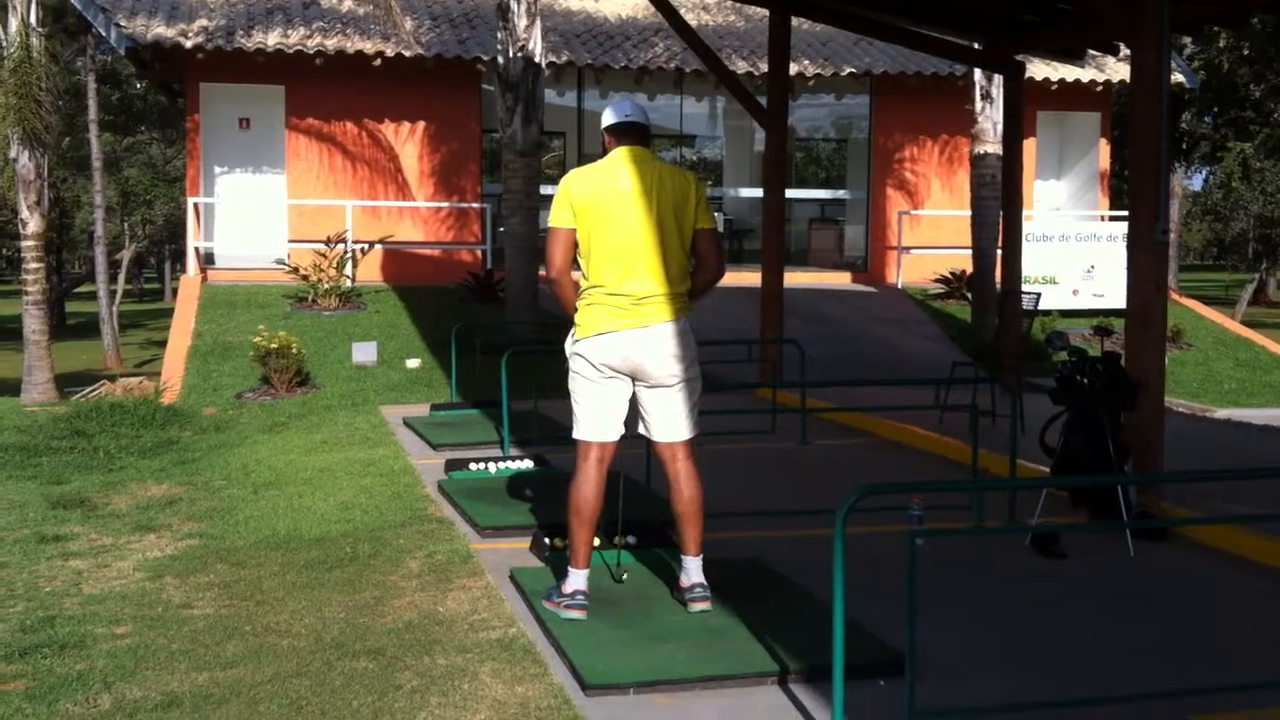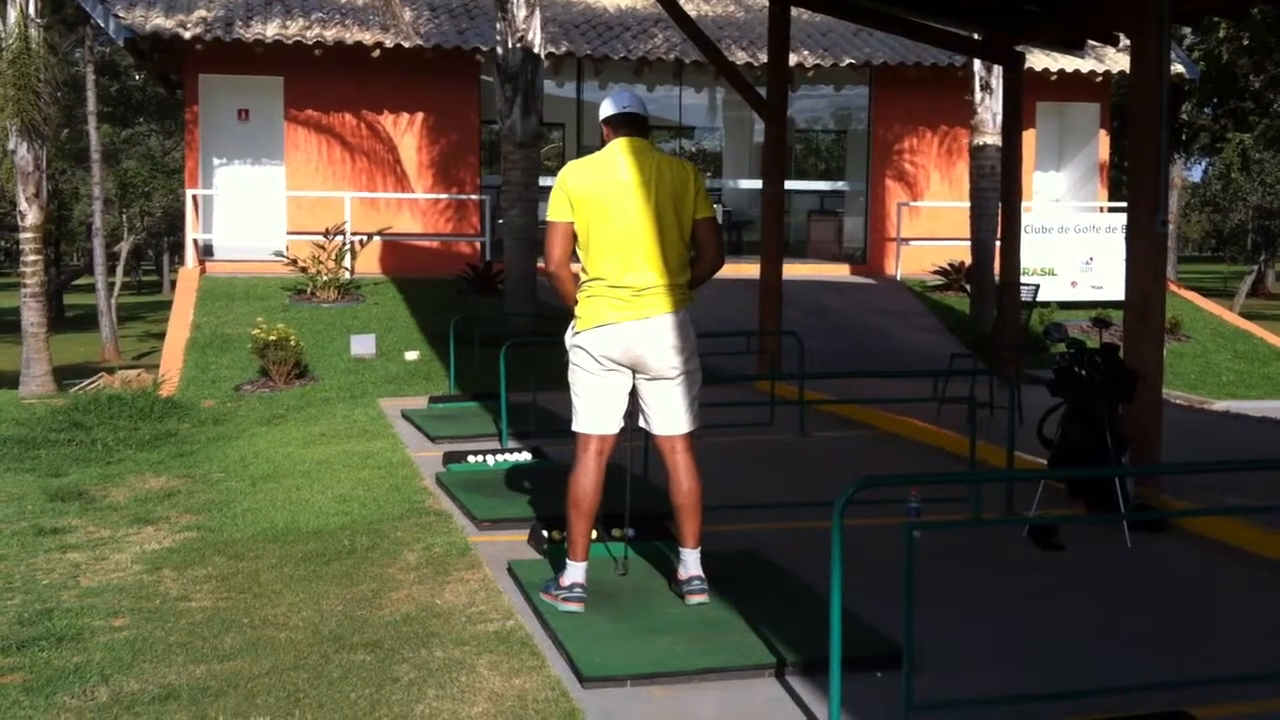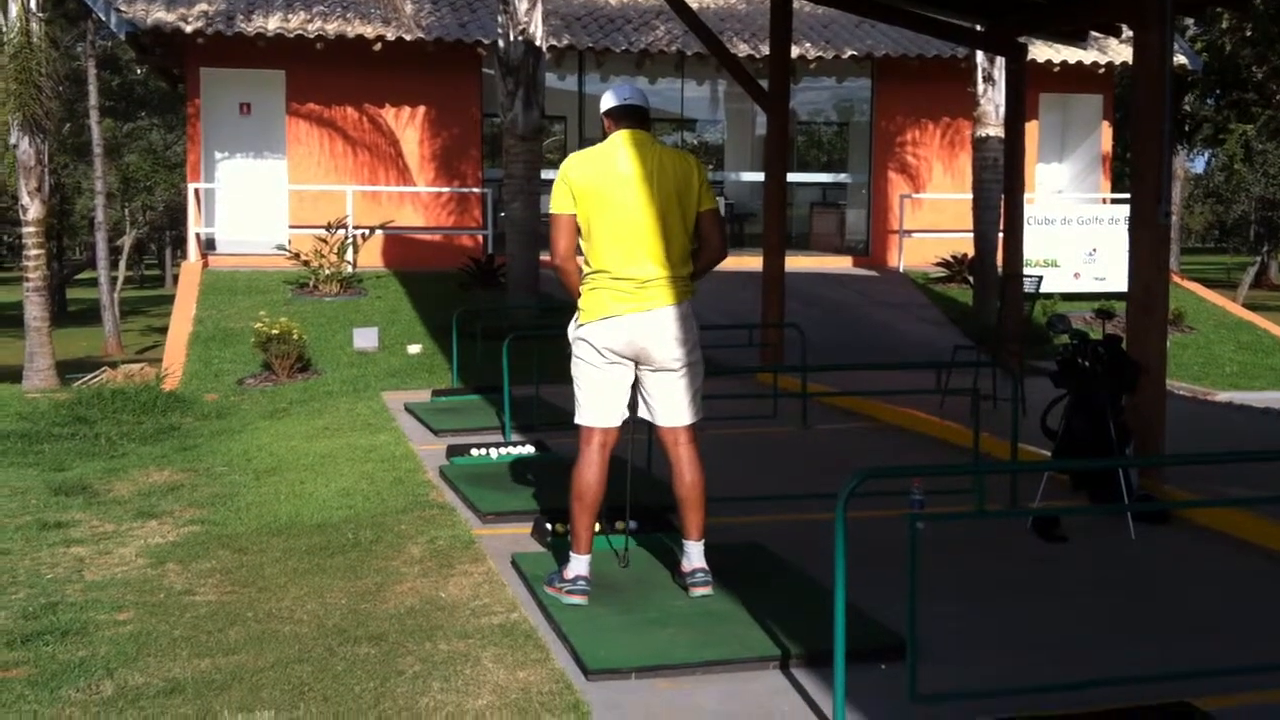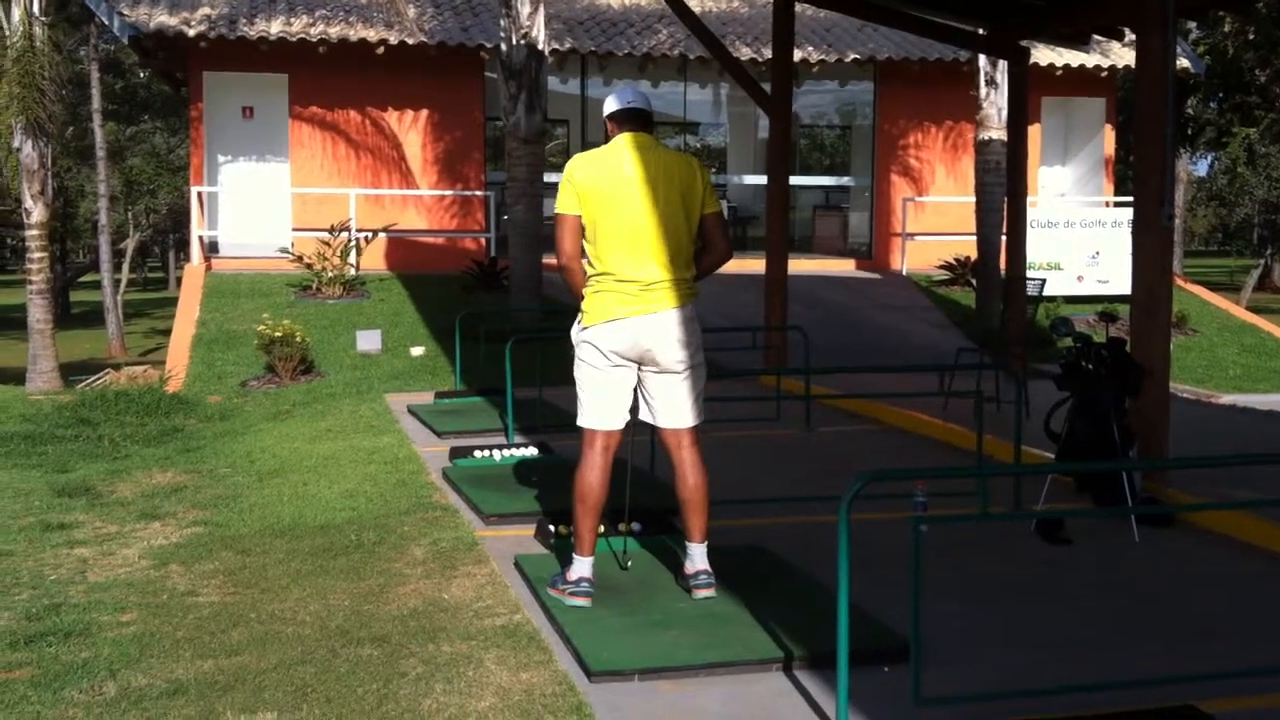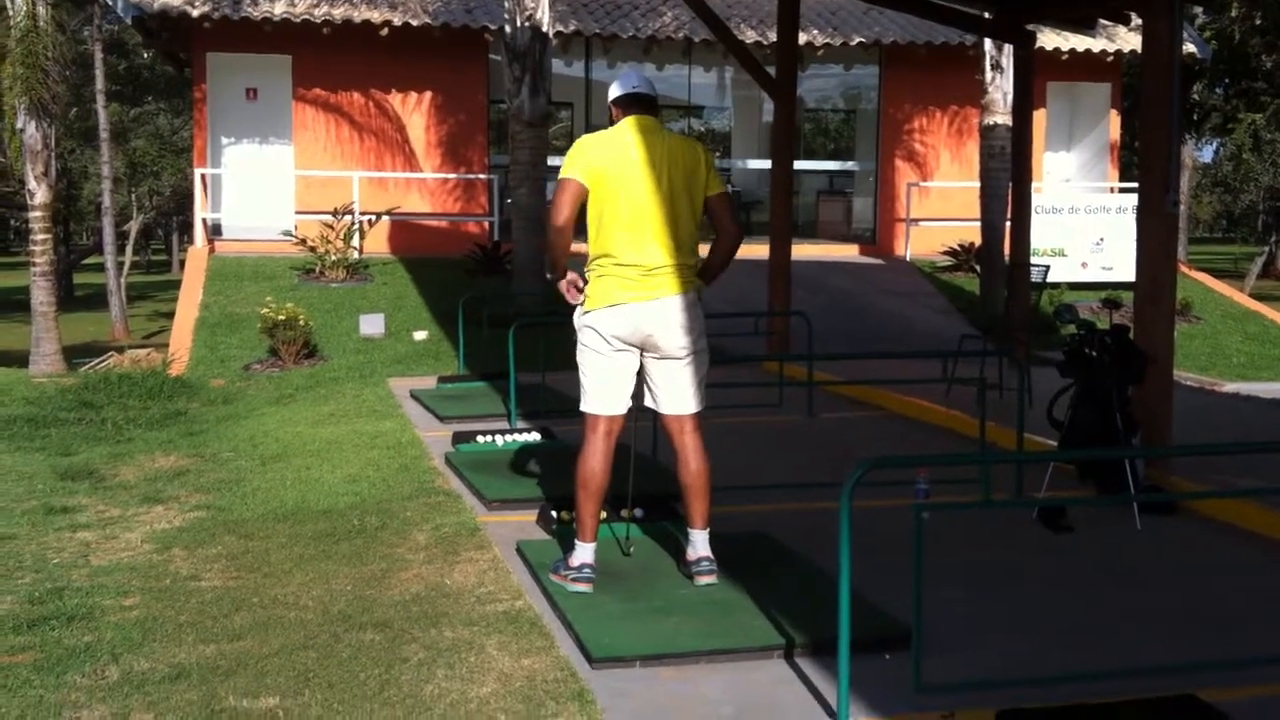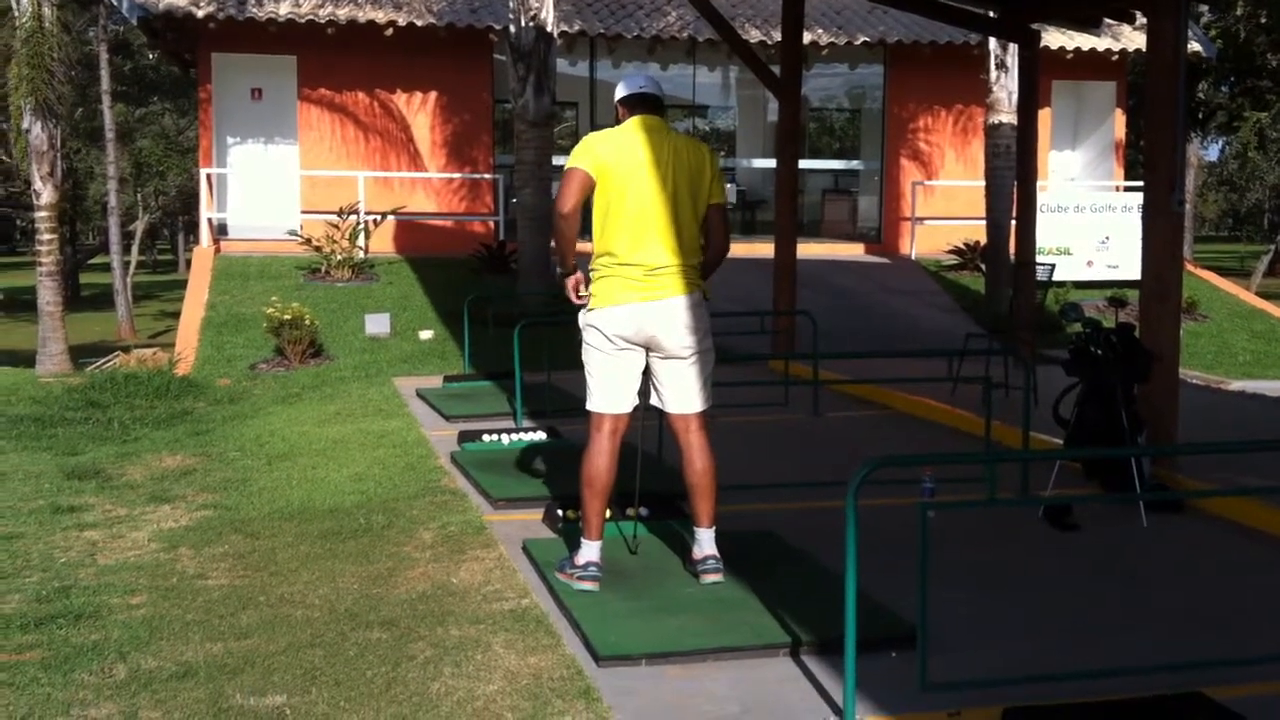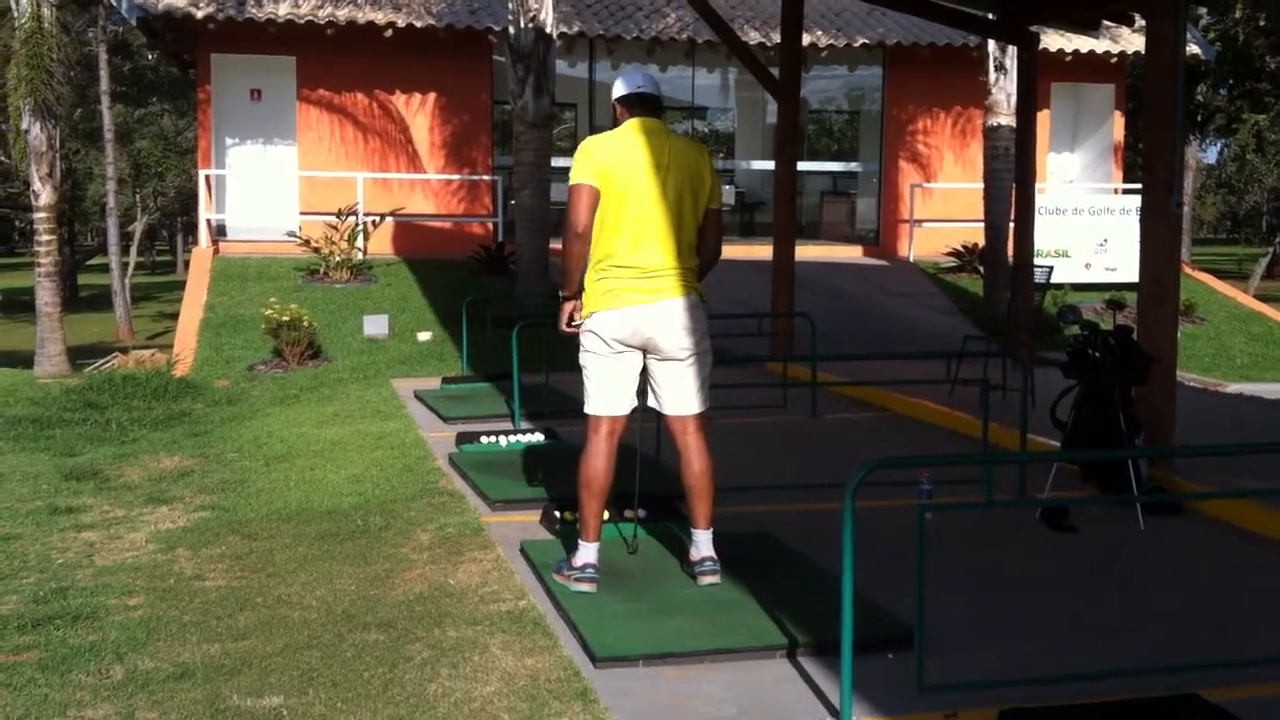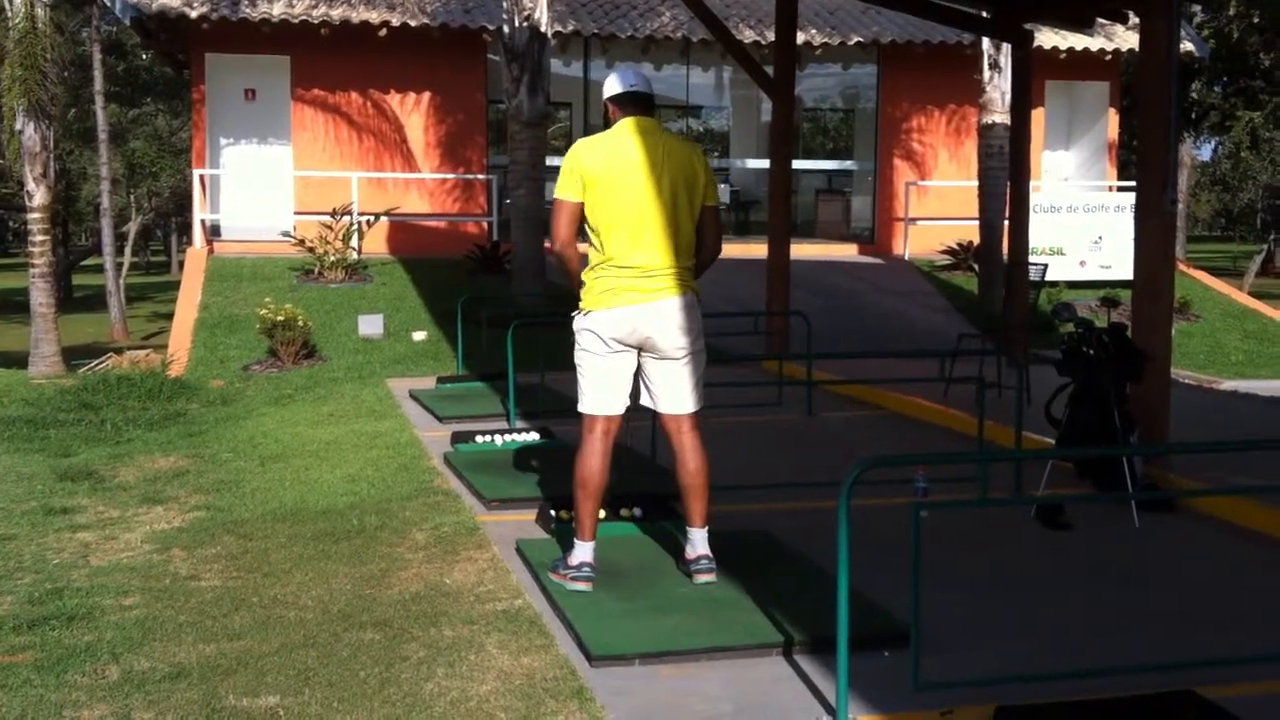
dt=0.3s
person 1, frame 1
left shoulder: (577, 182)
right shoulder: (685, 183)
left elbow: (556, 270)
right elbow: (711, 266)
left hip: (598, 336)
right hip: (667, 334)
left knee: (592, 459)
right knee: (679, 456)
left ankle: (575, 585)
right ankle: (694, 578)
person 1, frame 2
left shoulder: (575, 174)
right shoulder: (683, 173)
left elbow: (555, 263)
right elbow: (711, 255)
left hip: (599, 328)
right hip: (667, 325)
left knee: (592, 451)
right knee: (678, 448)
left ankle: (574, 577)
right ankle: (692, 571)
person 1, frame 3
left shoulder: (577, 165)
right shoulder: (685, 164)
left elbow: (562, 256)
right elbow: (715, 245)
left hip: (602, 320)
right hip: (669, 316)
left knee: (595, 443)
right knee: (681, 440)
left ankle: (577, 570)
right ankle: (696, 563)
person 1, frame 4
left shoulder: (582, 167)
right shoulder: (688, 168)
left elbow: (568, 256)
right elbow: (719, 248)
left hip: (605, 322)
right hip: (672, 319)
left knee: (597, 445)
right knee: (683, 442)
left ankle: (580, 572)
right ankle: (698, 565)
person 1, frame 5
left shoulder: (590, 146)
right shoulder: (693, 152)
left elbow: (559, 221)
right elbow: (730, 232)
left wrist: (560, 273)
right wrist: (700, 282)
left hip: (608, 306)
right hip: (675, 304)
left knee: (600, 432)
right knee: (686, 429)
left ankle: (582, 558)
right ankle: (700, 552)
person 1, frame 6
left shoulder: (597, 144)
right shoulder: (700, 153)
left elbow: (565, 208)
right elbow: (718, 242)
left wrist: (568, 268)
left hip: (613, 305)
right hip: (679, 303)
left knee: (605, 429)
right knee: (691, 427)
left ankle: (589, 556)
right ankle: (706, 549)
person 1, frame 7
left shoulder: (596, 148)
right shoulder: (697, 155)
left elbow: (578, 229)
right elbow: (711, 247)
left wrist: (571, 295)
left hip: (610, 309)
right hip: (678, 306)
left knee: (602, 432)
right knee: (689, 430)
left ankle: (586, 557)
right ankle: (704, 551)
person 1, frame 8
left shoulder: (586, 152)
right shoulder: (690, 154)
left elbow: (561, 241)
right elbow: (710, 245)
left hip: (606, 309)
right hip: (673, 305)
left knee: (598, 432)
right knee: (684, 428)
left ankle: (582, 556)
right ankle: (699, 550)
